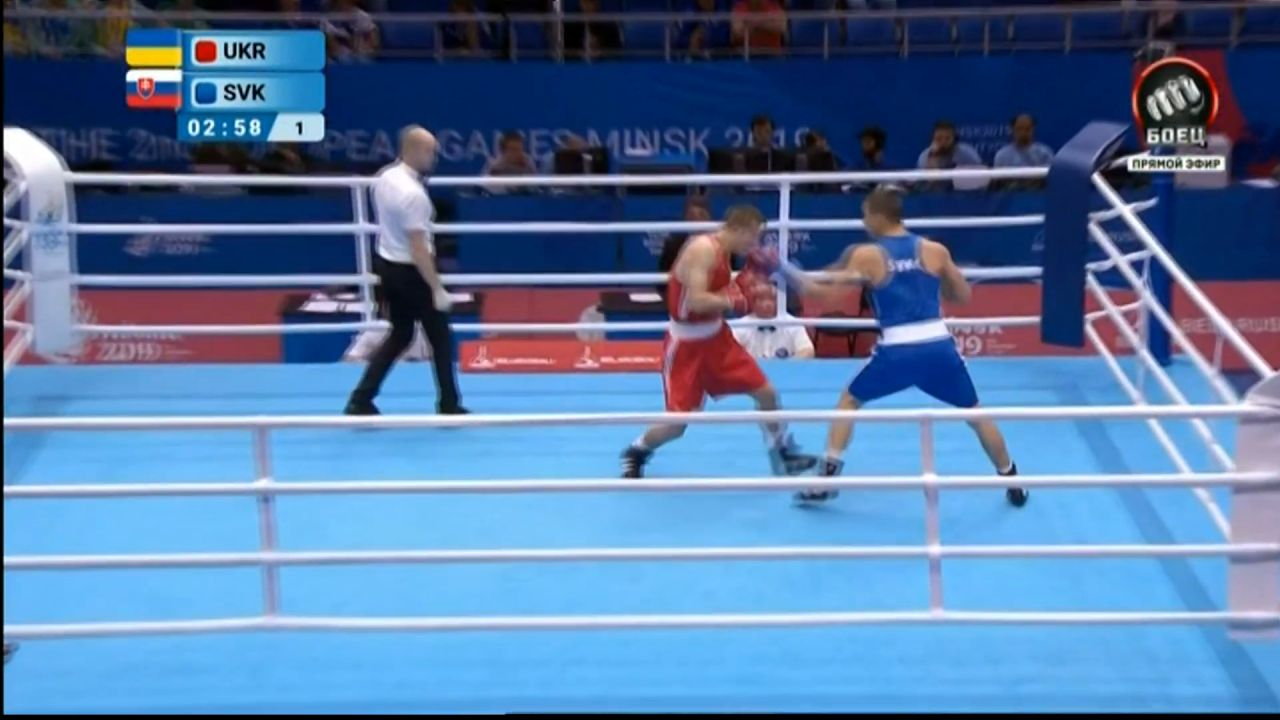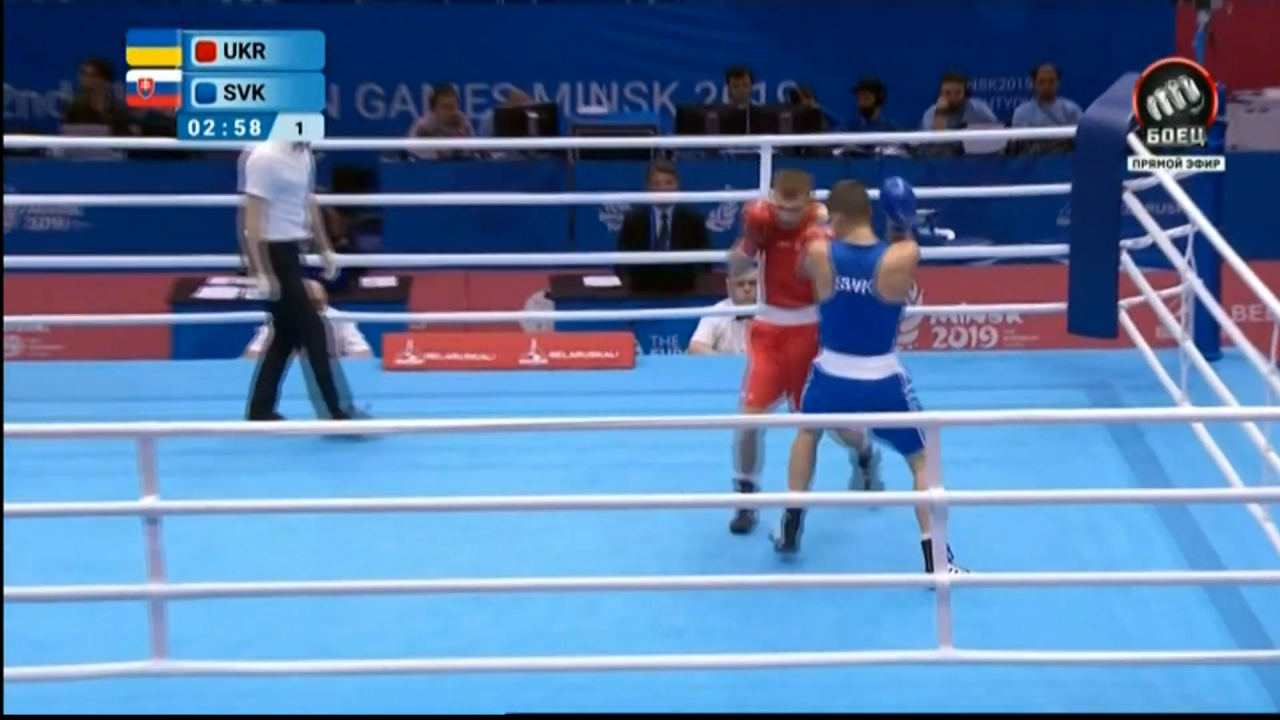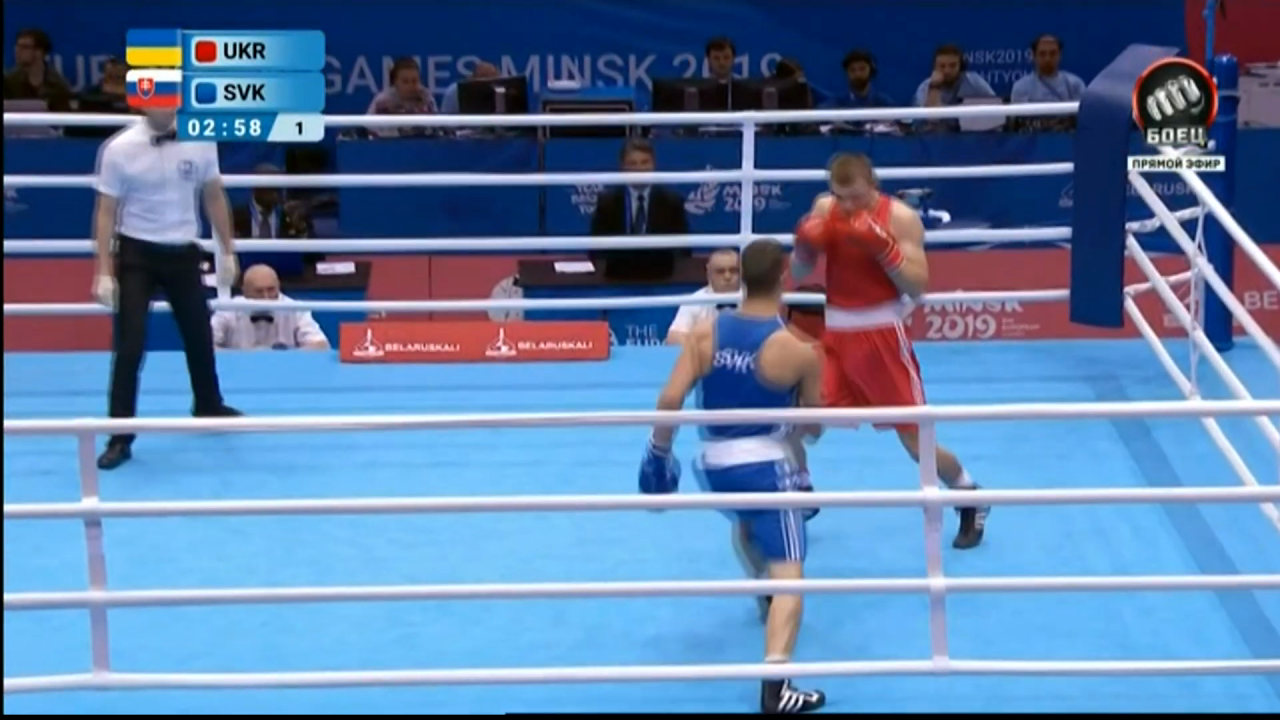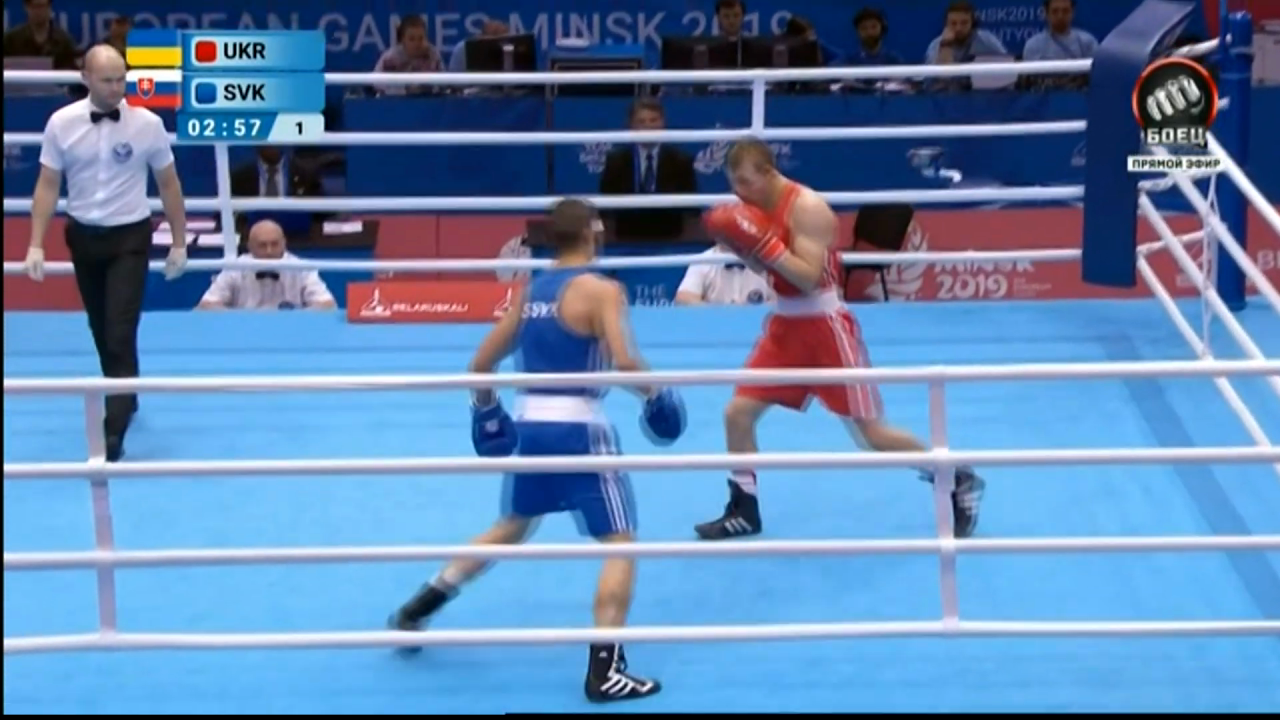
dt=0.4s
person 1, frame 1
left shoulder: (867, 255)
right shoulder: (935, 250)
left elbow: (823, 289)
right elbow: (963, 296)
left wrist: (785, 270)
left hip: (897, 351)
right hip: (938, 347)
left knee: (848, 402)
right knee: (974, 414)
left ankle: (826, 478)
person 1, frame 2
left shoulder: (819, 254)
right shoulder: (901, 258)
right wrist: (904, 226)
left hip: (832, 378)
right hip: (882, 383)
left knee: (807, 433)
right knee: (922, 460)
left ankle: (791, 524)
right ankle: (935, 558)
person 1, frame 3
left shoulder: (707, 331)
right shoulder: (796, 350)
left elbow: (670, 398)
left wrist: (658, 451)
left hip: (714, 468)
right hip: (762, 469)
left knee: (745, 519)
right knee: (788, 576)
left ankle: (764, 592)
right ankle: (776, 685)
person 1, frame 4
left shoulder: (530, 293)
right shoulder: (600, 290)
left elbow: (483, 358)
right elbow: (625, 362)
left wrist: (486, 408)
right wrist: (657, 395)
left hip: (528, 429)
right hip: (578, 432)
left knee: (511, 528)
right knee: (621, 546)
left ankle: (420, 608)
right ankle: (603, 669)
person 2, frame 1
left shoulder: (722, 251)
right shoulder: (703, 248)
right elbow: (695, 300)
left wrist: (739, 287)
right wrist: (733, 300)
left hip: (716, 335)
right hip: (686, 343)
left knee: (766, 393)
right knee: (678, 423)
left ankle: (783, 453)
right ankle: (636, 454)
person 2, frame 2
left shoulder: (824, 220)
right shoulder: (763, 214)
right elbow: (736, 270)
right wrist: (751, 238)
left hip: (815, 328)
right hip: (772, 328)
right knee: (750, 416)
left ankle: (864, 456)
right ankle: (746, 493)
person 2, frame 3
left shoulder: (901, 217)
right shoulder: (824, 208)
left elbow: (916, 286)
right elbow: (799, 274)
left wrist: (883, 246)
right wrist: (805, 247)
left hip: (884, 338)
right hip: (836, 338)
left knee: (917, 443)
left ankle: (970, 503)
person 2, frame 4
left shoulder: (807, 207)
right shoulder: (760, 204)
left elbow: (808, 278)
left wrist: (761, 241)
right wrist: (738, 243)
left hip: (826, 327)
right hip: (785, 324)
left knee: (873, 434)
right knee: (738, 412)
left ankle: (962, 485)
right ankle: (743, 511)
person 3, frame 1
left shoulder: (385, 177)
right shoulder: (413, 194)
right elbow: (418, 246)
right wrist: (438, 289)
left hip: (387, 264)
right hip: (409, 270)
left knee: (400, 335)
right knee: (440, 337)
person 3, frame 2
left shoulder: (303, 153)
right shoulder: (266, 156)
right elbow: (252, 213)
left wrist: (325, 249)
right wrist: (262, 270)
left hip: (289, 249)
right hip: (272, 252)
left knee: (286, 338)
right knee: (313, 334)
left ankle: (260, 410)
right ankle: (337, 414)
person 3, frame 3
left shoulder: (200, 142)
right shoulder: (120, 149)
left elbow: (214, 197)
right elbow: (106, 212)
left wrist: (227, 251)
right wrist: (104, 272)
left hip: (183, 254)
right hip: (137, 255)
left knee: (199, 339)
right knee: (129, 348)
left ankle: (209, 406)
right ankle: (120, 435)
person 3, frame 4
left shoulder: (148, 124)
right shoulder: (61, 123)
left elbow: (168, 185)
right elbow: (48, 186)
left wrist: (179, 242)
right wrist: (36, 244)
left hip: (130, 237)
right hip: (84, 236)
left knee: (121, 334)
right knee: (101, 329)
left ankle: (114, 433)
right ankle: (117, 406)
